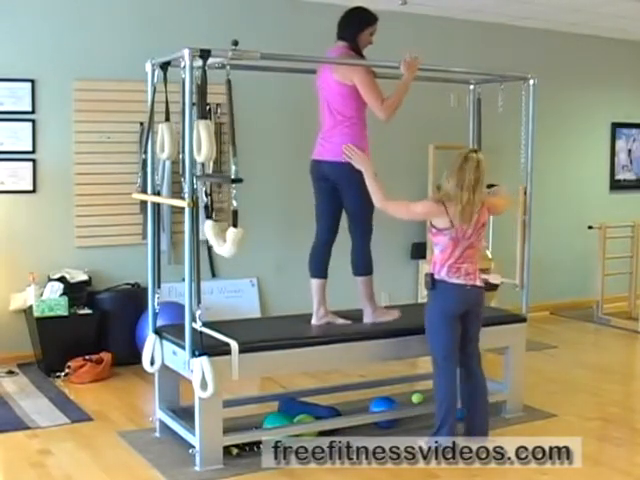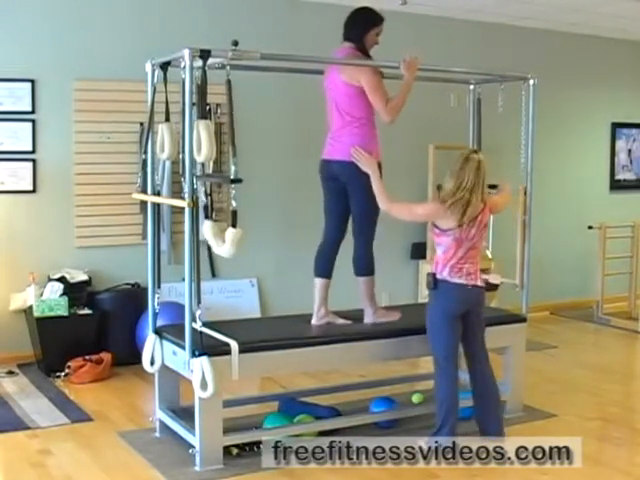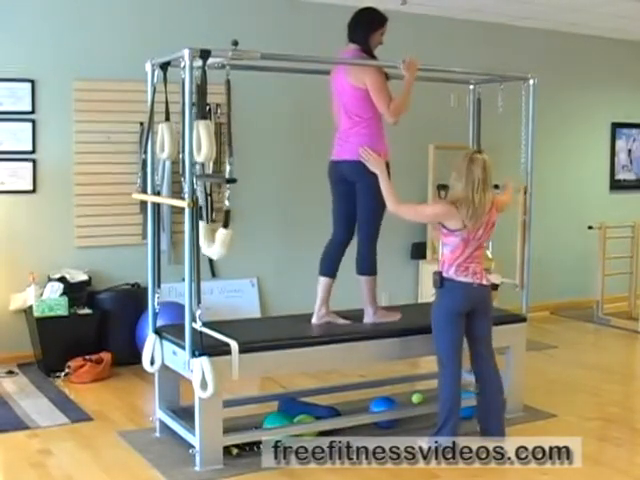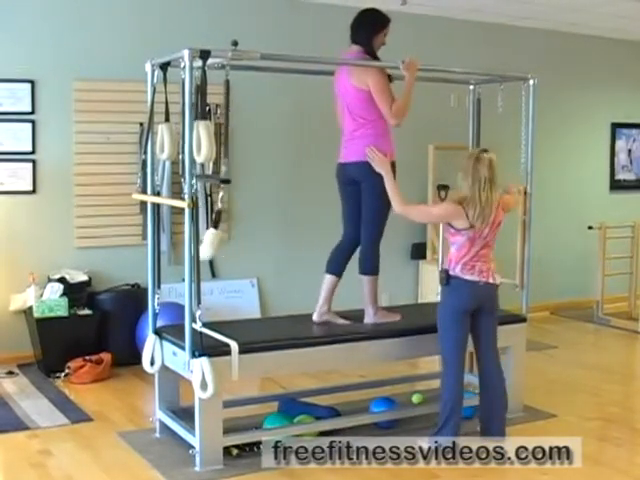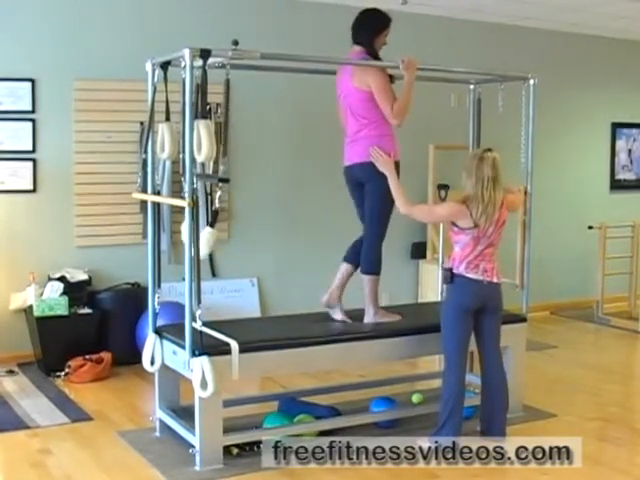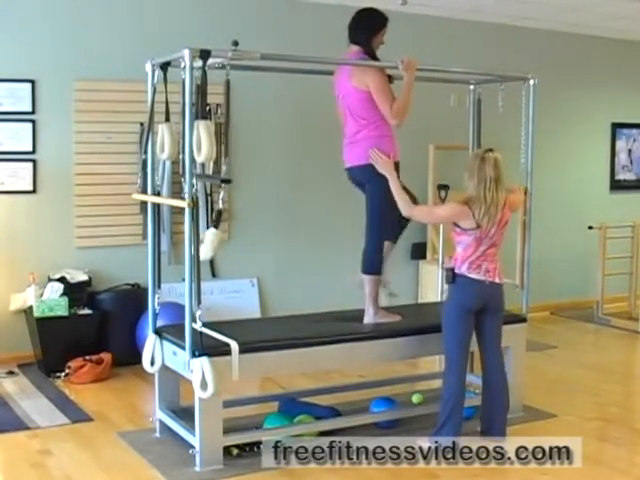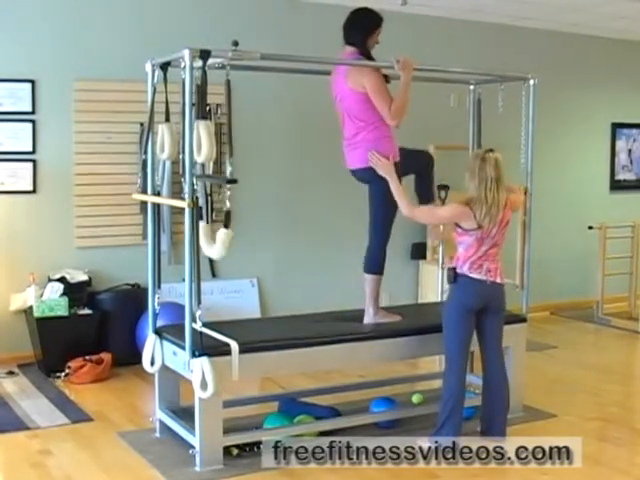
dt=0.2s
person 1, frame 1
left shoulder: (325, 66)
right shoulder: (354, 65)
right elbow: (384, 111)
right wrist: (407, 77)
left hip: (322, 160)
right hip: (347, 160)
left knee: (324, 235)
right knee: (361, 235)
left ankle: (319, 310)
right ankle: (370, 310)
person 1, frame 2
left shoulder: (333, 66)
right shoulder: (361, 66)
right elbow: (388, 113)
right wrist: (408, 78)
left hip: (331, 160)
right hip: (357, 161)
left knee: (332, 235)
right knee: (363, 237)
left ankle: (320, 310)
right ankle: (371, 310)
person 1, frame 3
left shoulder: (338, 68)
right shoulder: (367, 67)
right elbow: (391, 115)
right wrist: (409, 79)
left hip: (340, 161)
right hip: (366, 160)
left knee: (340, 235)
right knee: (367, 236)
left ankle: (321, 309)
right ankle: (371, 310)
person 1, frame 4
left shoulder: (342, 70)
right shoulder: (370, 69)
right elbow: (394, 117)
right wrist: (410, 79)
left hip: (347, 162)
right hip: (373, 161)
left knee: (351, 235)
right knee: (370, 237)
left ankle: (323, 307)
right ankle: (372, 310)
person 1, frame 5
left shoulder: (343, 71)
right shoulder: (372, 70)
right elbow: (395, 117)
right wrist: (409, 79)
left hip: (352, 163)
left knee: (370, 232)
right knee: (374, 236)
left ankle: (334, 294)
right ankle: (372, 310)
person 1, frame 6
left shoulder: (341, 71)
right shoulder: (370, 70)
right elbow: (395, 118)
right wrist: (408, 79)
left hip: (353, 162)
right knee: (376, 234)
left ankle: (377, 269)
right ankle: (372, 310)
person 1, frame 7
left shoulder: (338, 72)
right shoulder: (366, 71)
right elbow: (393, 118)
right wrist: (406, 79)
left hip: (356, 161)
left knee: (423, 159)
right knee: (379, 235)
right ankle: (372, 311)
person 2, frame 1
left shoulder: (437, 208)
right shoulder: (484, 207)
left elbow: (383, 204)
right elbow: (504, 201)
left wrist: (366, 169)
right wrist: (498, 191)
left hip: (446, 292)
right hip: (474, 291)
left knee: (445, 367)
right knee: (471, 363)
left ankle: (444, 440)
right ankle: (478, 432)
person 2, frame 2
left shoulder: (441, 209)
right shoulder: (485, 207)
left elbow: (387, 206)
right elbow: (504, 197)
left wrist: (373, 171)
right wrist: (505, 188)
left hip: (447, 292)
right hip: (475, 291)
left knee: (446, 367)
right knee: (479, 362)
left ankle: (444, 441)
right ankle: (493, 432)
person 2, frame 3
left shoulder: (448, 210)
right shoulder: (492, 206)
left elbow: (395, 208)
right elbow: (507, 196)
left wrist: (380, 172)
right wrist: (509, 187)
left hip: (453, 291)
right hip: (481, 291)
left knee: (449, 366)
right knee: (485, 362)
left ankle: (445, 440)
right ankle: (494, 432)
person 2, frame 4
left shoulder: (455, 209)
right shoulder: (498, 206)
left elbow: (402, 208)
right elbow: (514, 197)
left wrist: (386, 173)
right wrist: (513, 190)
left hip: (459, 289)
right hip: (487, 289)
left knee: (453, 365)
right knee: (489, 361)
left ankle: (445, 439)
right ankle: (494, 433)
person 2, frame 5
left shoulder: (460, 209)
right shoulder: (503, 205)
left elbow: (407, 209)
right elbow: (518, 196)
left wrist: (390, 173)
right wrist: (515, 190)
left hip: (463, 288)
right hip: (491, 289)
left knee: (455, 365)
right knee: (492, 360)
left ankle: (447, 437)
right ankle: (495, 431)
person 2, frame 6
left shoulder: (462, 210)
right shoulder: (505, 206)
left elbow: (409, 210)
right elbow: (519, 195)
left wrist: (390, 175)
right wrist: (514, 190)
left hip: (465, 288)
right hip: (493, 289)
left knee: (455, 365)
right knee: (493, 361)
left ankle: (446, 437)
right ankle: (495, 432)
person 2, frame 7
left shoulder: (464, 210)
right shoulder: (506, 206)
left elbow: (411, 212)
right elbow: (519, 195)
left wrist: (390, 176)
right wrist: (508, 188)
left hip: (466, 288)
right hip: (495, 289)
left knee: (456, 364)
right knee: (494, 361)
left ankle: (446, 437)
right ankle: (495, 433)
